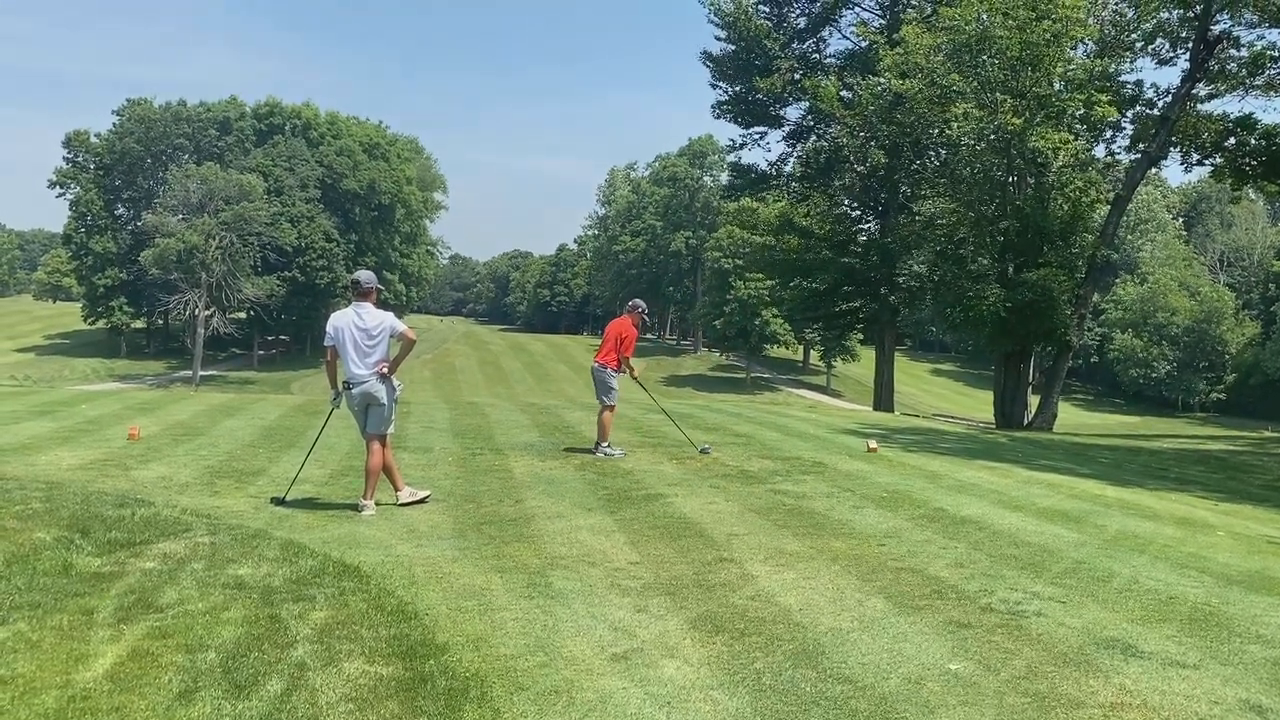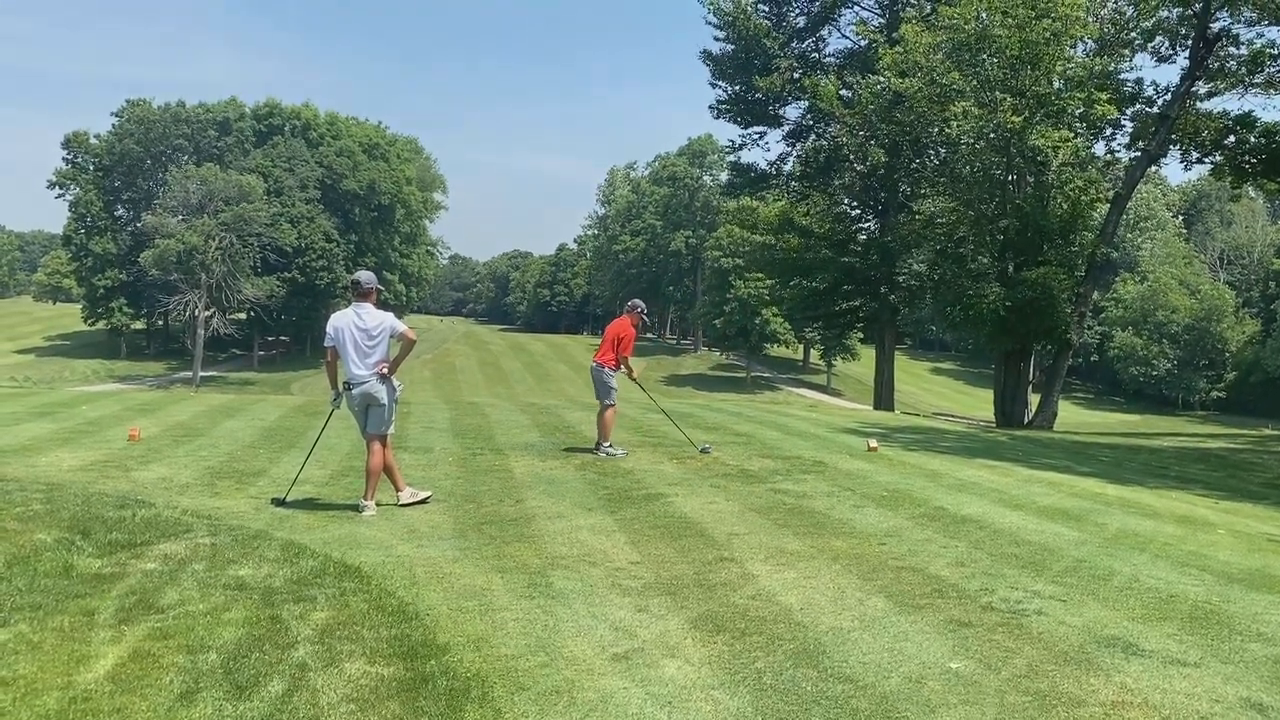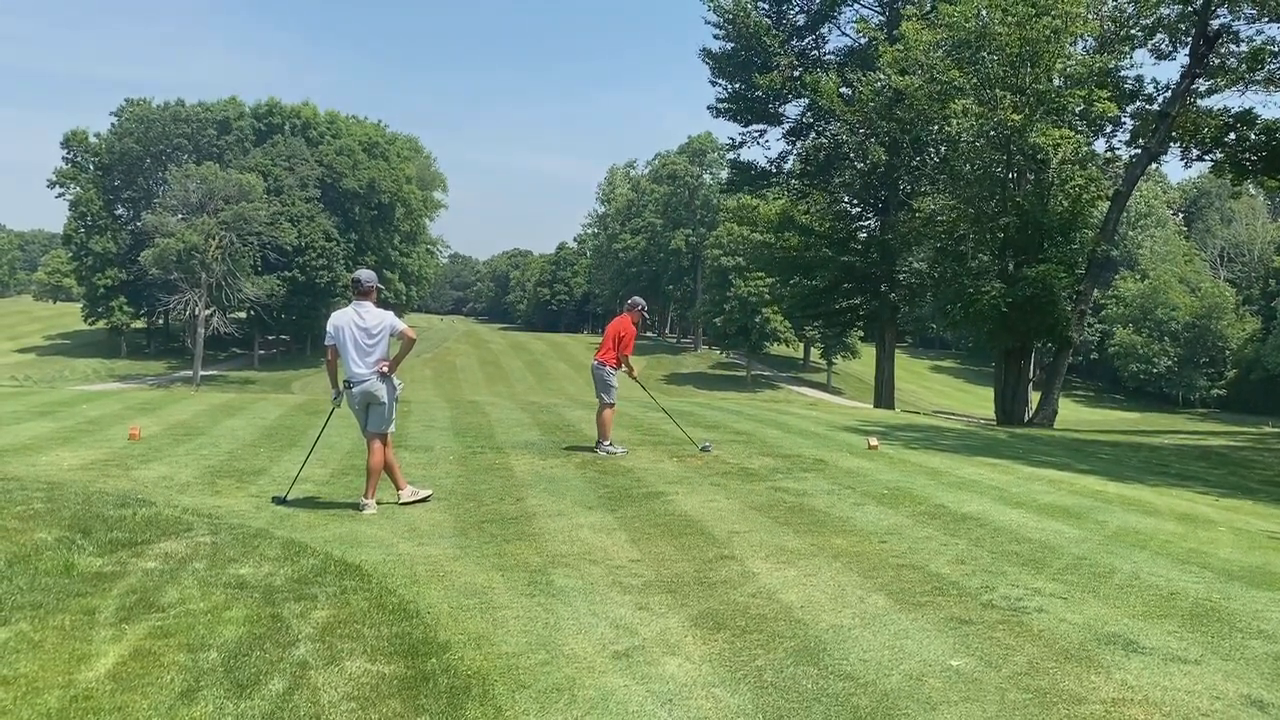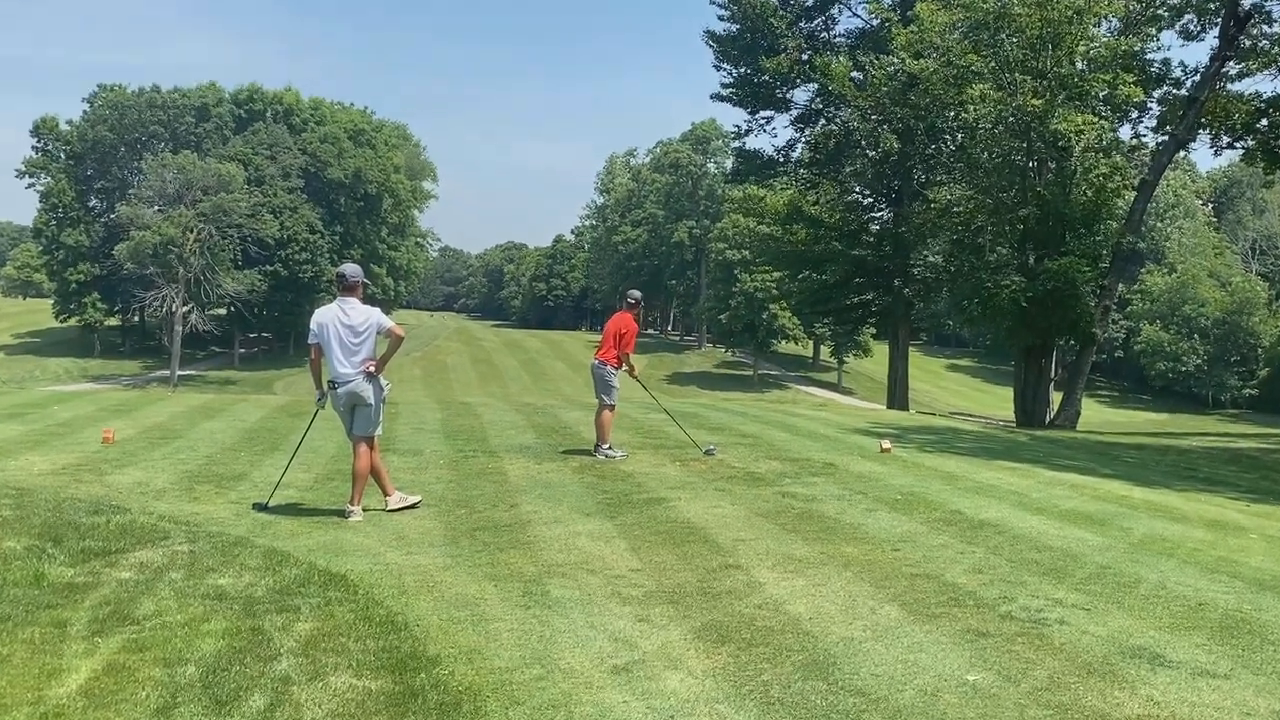
dt=0.4s
person 1, frame 1
left shoulder: (336, 319)
right shoulder: (384, 317)
left elbow: (330, 359)
right elbow: (411, 337)
left wrist: (334, 389)
right wrist: (394, 365)
left hip: (353, 389)
right hip: (379, 384)
left knee: (381, 441)
right knee: (376, 444)
left ankle: (402, 490)
right ankle: (367, 501)
person 1, frame 2
left shoulder: (336, 319)
right shoulder: (384, 318)
left elbow: (330, 359)
right elbow: (411, 338)
left wrist: (334, 390)
right wrist: (394, 366)
left hip: (353, 389)
right hip: (380, 385)
left knee: (381, 442)
right knee: (377, 444)
left ankle: (403, 491)
right ankle: (367, 501)
person 1, frame 3
left shoulder: (336, 318)
right shoulder: (384, 317)
left elbow: (330, 358)
right elbow: (411, 337)
left wrist: (335, 389)
right wrist: (394, 364)
left hip: (353, 388)
right hip: (380, 383)
left knee: (382, 440)
right knee: (377, 442)
left ankle: (403, 488)
right ankle: (368, 499)
person 1, frame 4
left shoulder: (320, 314)
right shoulder: (370, 313)
left elbow: (313, 357)
right elbow: (399, 334)
left wrist: (319, 390)
right wrist: (381, 363)
left hip: (338, 388)
right hip: (366, 383)
left knee: (368, 445)
right knee: (364, 446)
left ankle: (391, 496)
right ankle: (353, 509)
person 2, frame 1
left shoulder: (615, 322)
right shoulder: (631, 330)
right elbow: (623, 356)
left wrist: (619, 366)
right wrist: (632, 370)
left hip: (598, 365)
right hip: (607, 369)
left knee: (605, 406)
right knee: (609, 407)
left ankle: (600, 443)
right ankle: (604, 447)
person 2, frame 2
left shoulder: (616, 322)
right shoulder: (629, 330)
right elbow: (622, 356)
left wrist: (621, 367)
right wrist: (631, 372)
left hip: (597, 365)
right hip: (606, 369)
left knee: (604, 406)
right knee: (610, 407)
left ankle: (601, 443)
right ankle: (605, 447)
person 2, frame 3
left shoulder: (617, 321)
right shoulder: (630, 328)
right elbow: (623, 355)
left wrist: (623, 366)
right wrist: (631, 370)
left hip: (598, 364)
right hip: (607, 368)
left knee: (603, 405)
right knee: (609, 406)
left ankle: (601, 441)
right ankle: (606, 445)
person 2, frame 4
left shoulder: (616, 318)
right shoulder: (631, 325)
right elbow: (624, 353)
left wrist: (625, 365)
right wrist: (632, 369)
left hip: (598, 362)
right hip: (608, 366)
left knee: (603, 406)
right knee: (608, 407)
left ankle: (600, 445)
right ankle: (605, 448)
